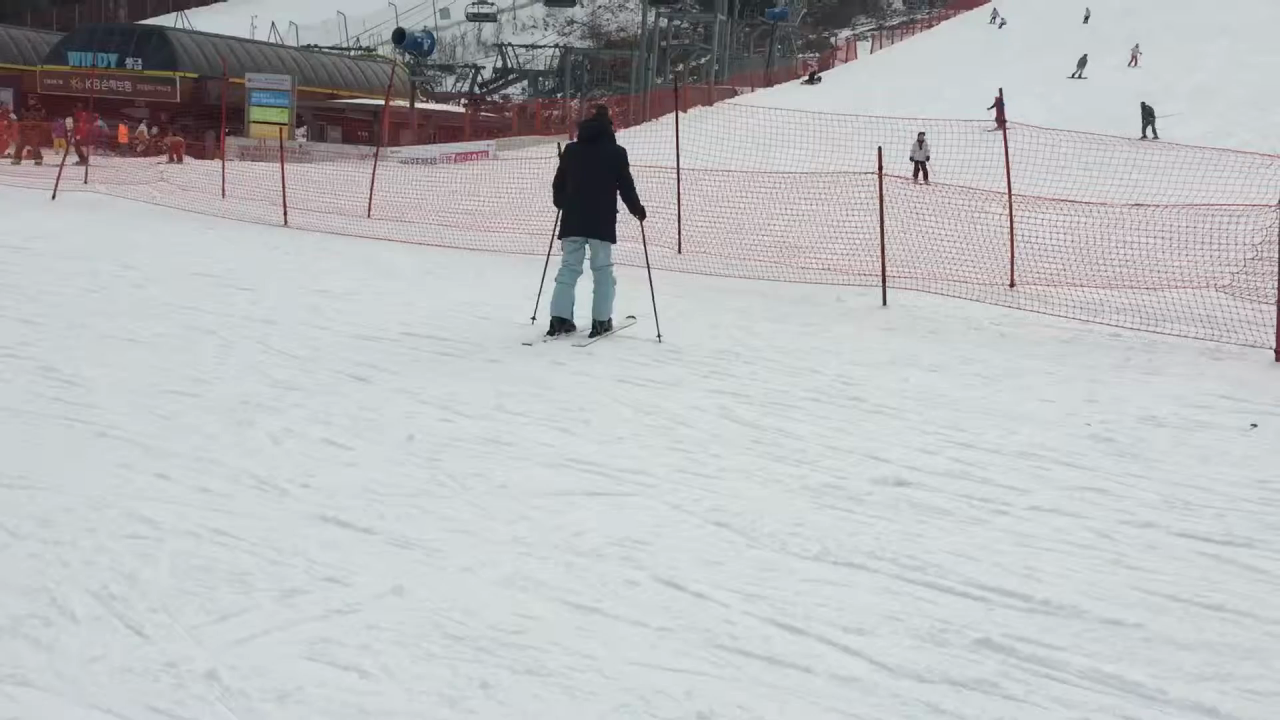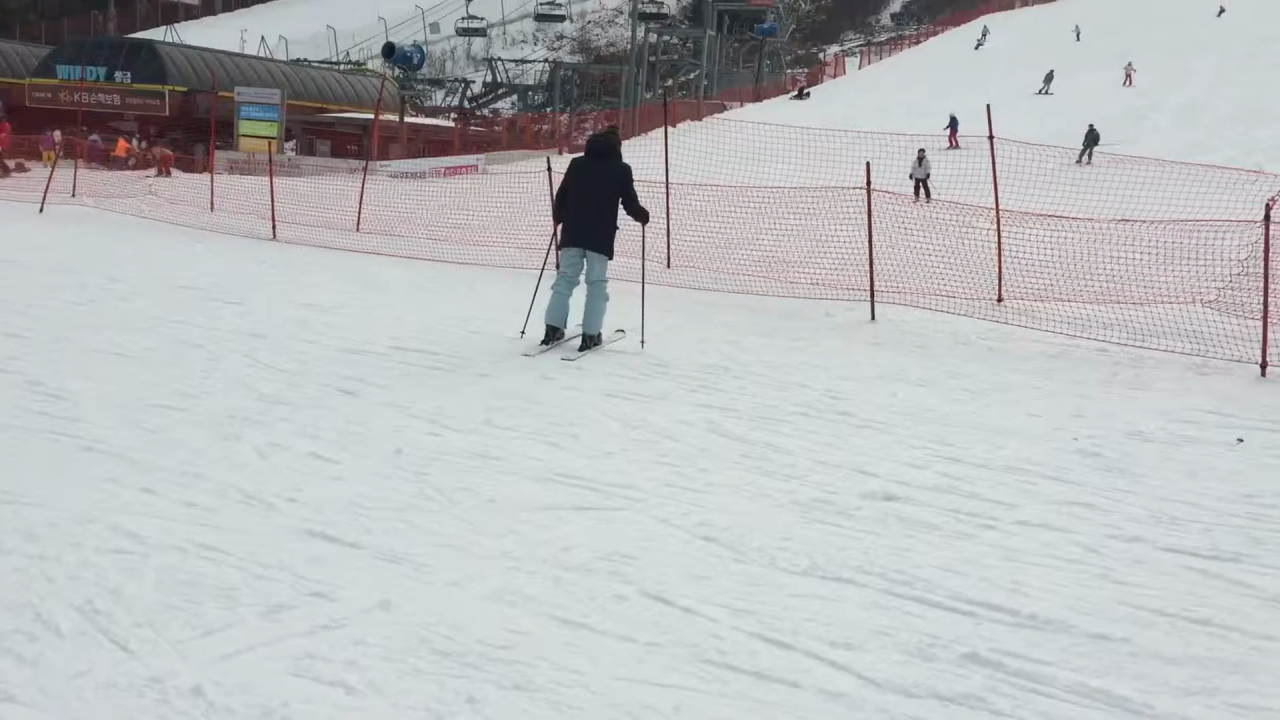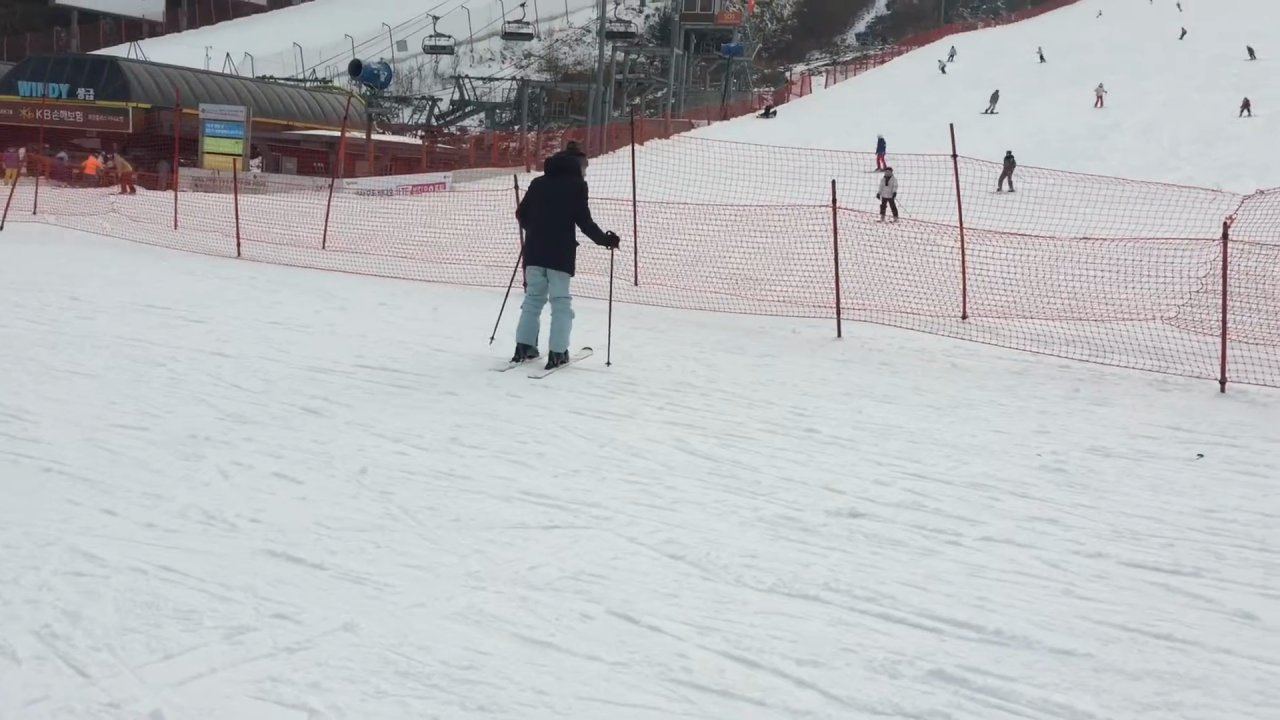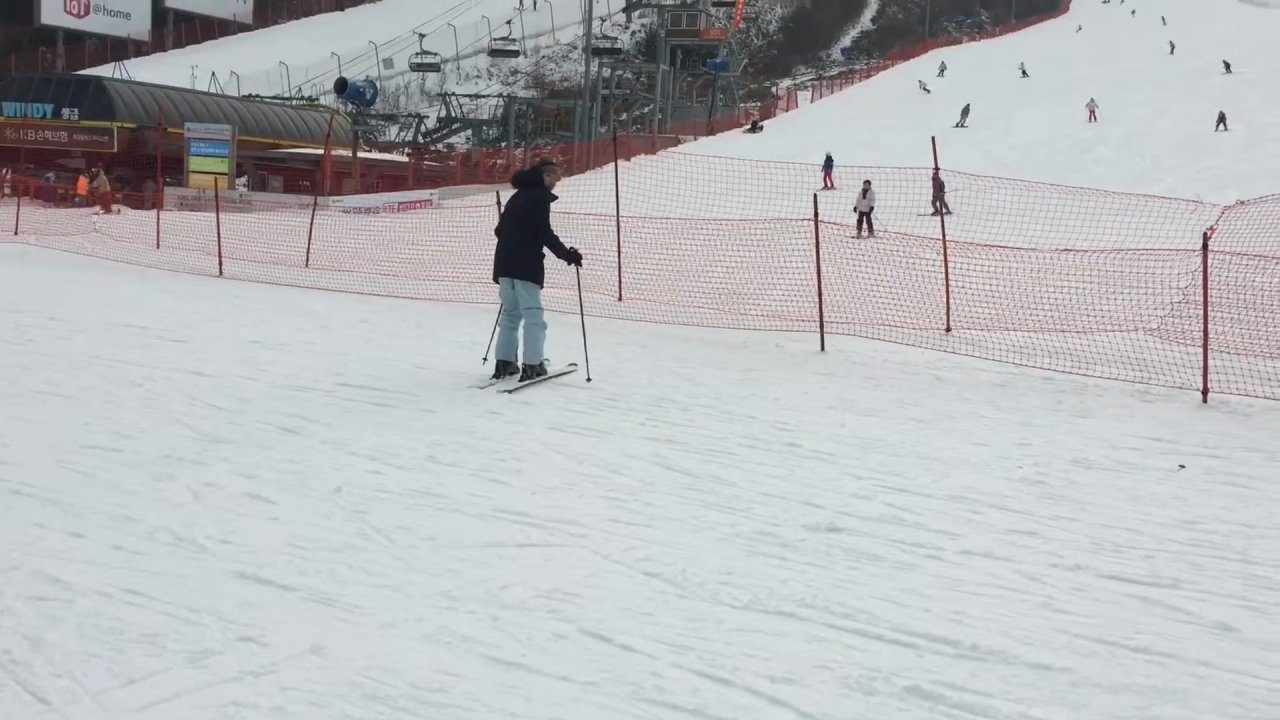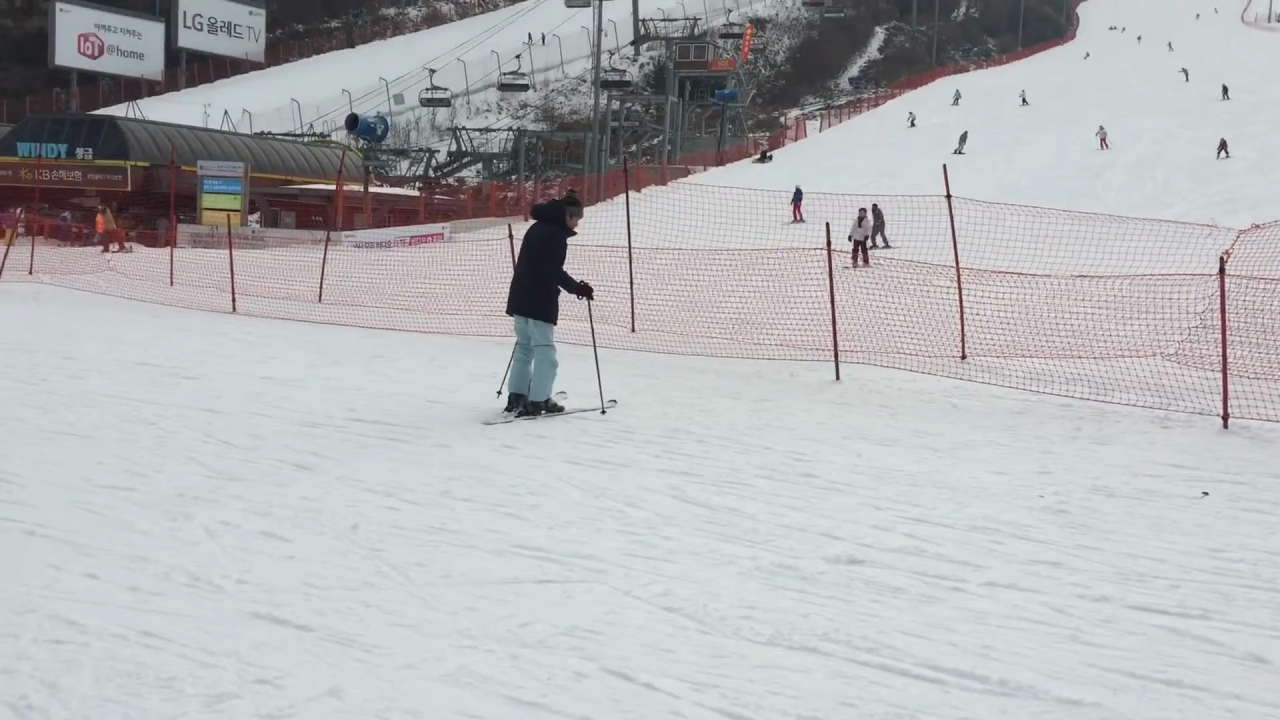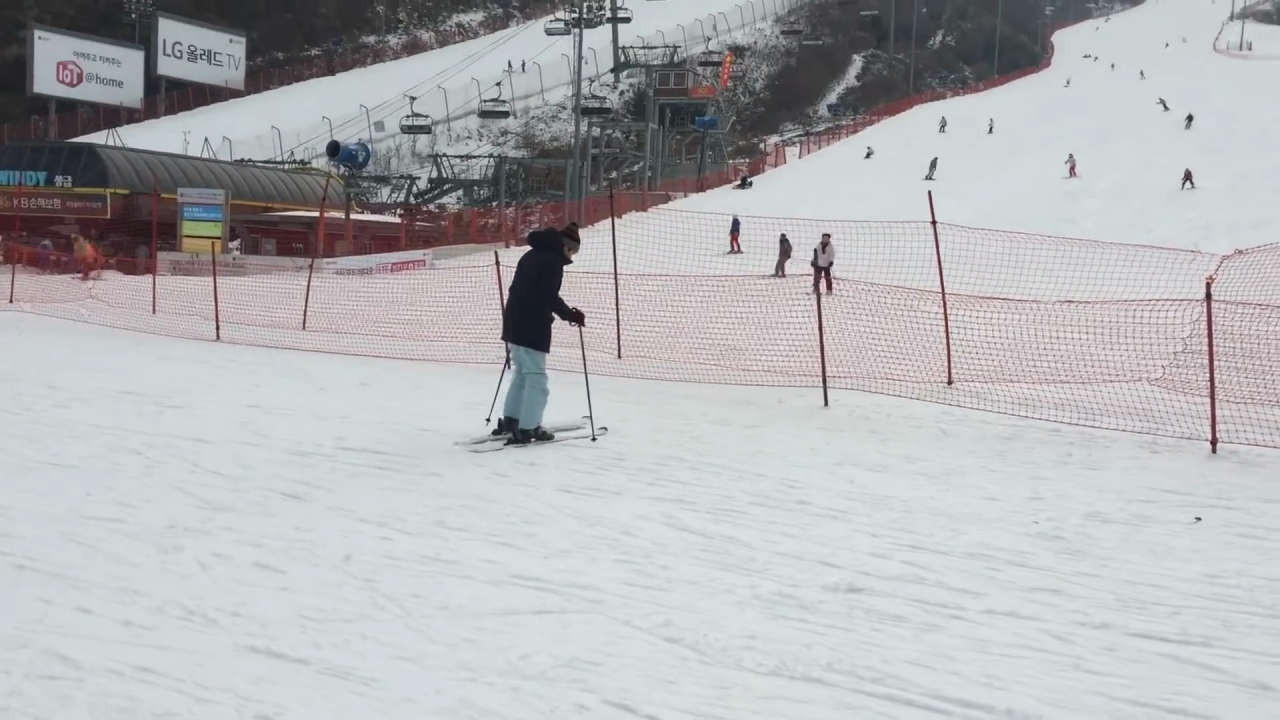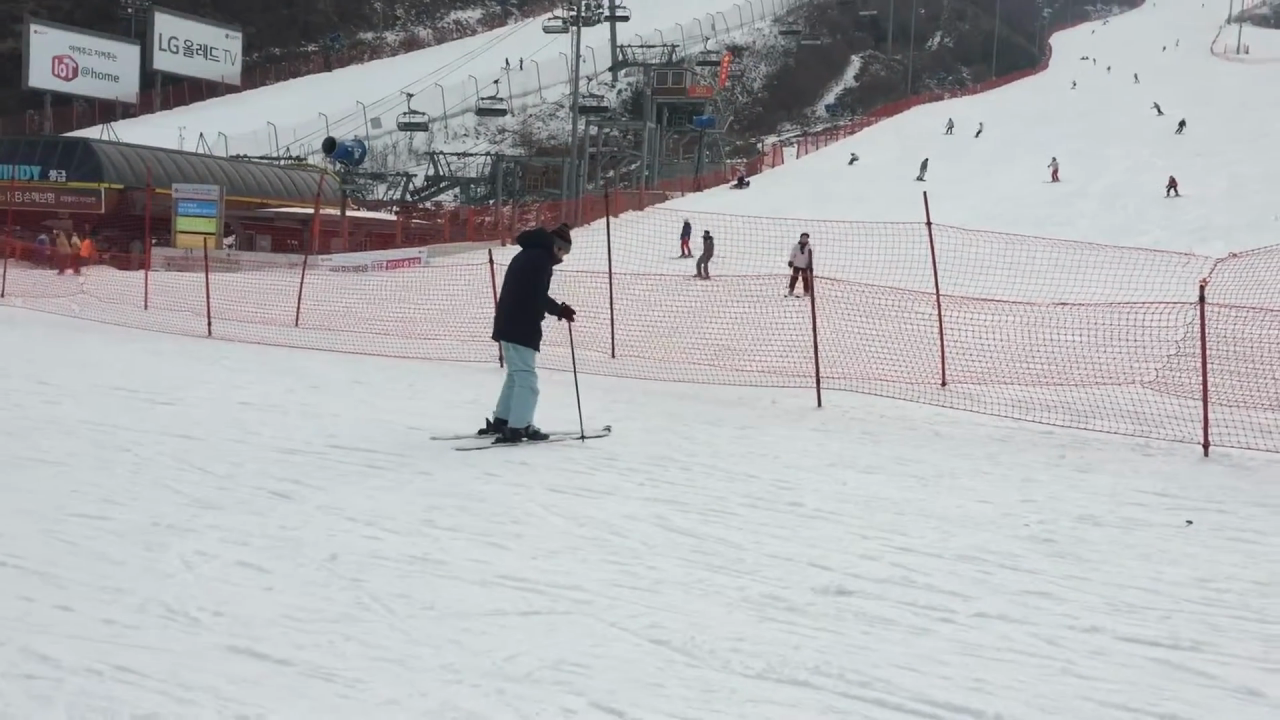
dt=0.4s
person 1, frame 1
left shoulder: (571, 149)
right shoulder: (616, 152)
left elbow: (559, 183)
right elbow: (625, 186)
left wrist: (562, 204)
right wrist: (637, 209)
left hip: (573, 219)
right hip: (602, 221)
left knee: (569, 268)
right knee: (602, 270)
left ankle: (560, 319)
right ankle: (601, 320)
person 1, frame 2
left shoulder: (577, 164)
right shoulder: (622, 169)
left elbow: (562, 195)
right elbow: (630, 202)
left wrist: (558, 218)
right wrist: (642, 216)
left hip: (573, 232)
right hip: (601, 235)
left knee: (565, 278)
right knee: (596, 283)
left ankle: (553, 328)
right ankle: (590, 334)
person 1, frame 3
left shoulder: (538, 182)
right shoulder: (577, 184)
left elbow: (521, 212)
right elbow: (583, 220)
right wrist: (605, 239)
left hip: (535, 249)
right hip: (560, 251)
left knee: (533, 297)
right knee: (560, 301)
left ankle: (524, 346)
right ankle: (557, 352)
person 1, frame 4
left shoulder: (517, 197)
right shoulder: (539, 196)
left elbow: (500, 229)
right elbow: (544, 232)
right wrist: (566, 254)
left hip: (505, 262)
right hip: (526, 264)
left knee: (510, 313)
right knee: (533, 314)
left ankle: (504, 363)
right ankle: (532, 364)
person 1, frame 5
left shoulder: (537, 228)
right shoulder: (556, 233)
right elbow: (554, 270)
right wrist: (576, 287)
left hip: (521, 296)
right hip: (540, 299)
left knee: (524, 347)
right knee: (544, 350)
left ankle: (517, 396)
right ankle: (538, 400)
person 1, frame 6
left shoulder: (532, 255)
right shoulder: (553, 260)
right elbow: (550, 296)
right wrist: (570, 314)
left hip: (515, 322)
right hip: (533, 326)
left knee: (521, 373)
right knee: (535, 377)
left ankle: (510, 420)
right ankle: (527, 428)
person 1, frame 7
left shoulder: (526, 254)
right shoulder: (540, 257)
right elbow: (537, 293)
right wrist: (559, 310)
left hip: (508, 322)
right hip: (521, 325)
left knee: (515, 374)
right knee: (526, 376)
left ankle: (502, 420)
right ankle: (519, 427)
